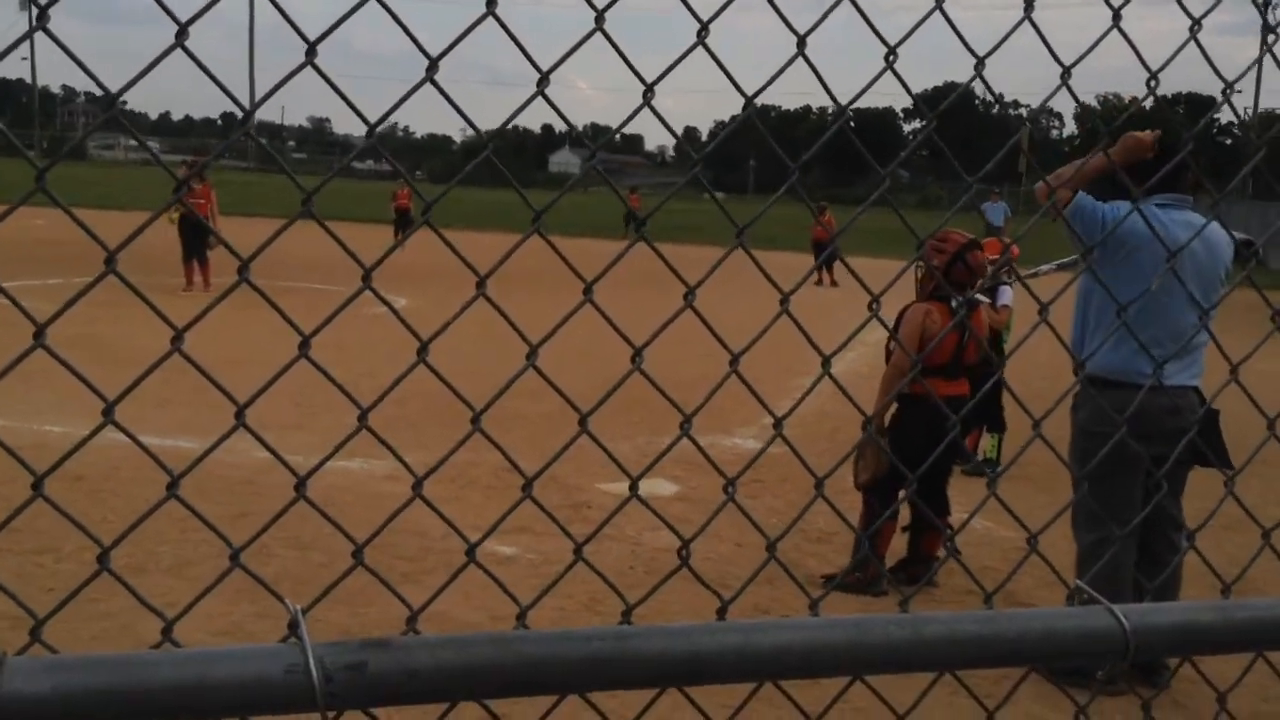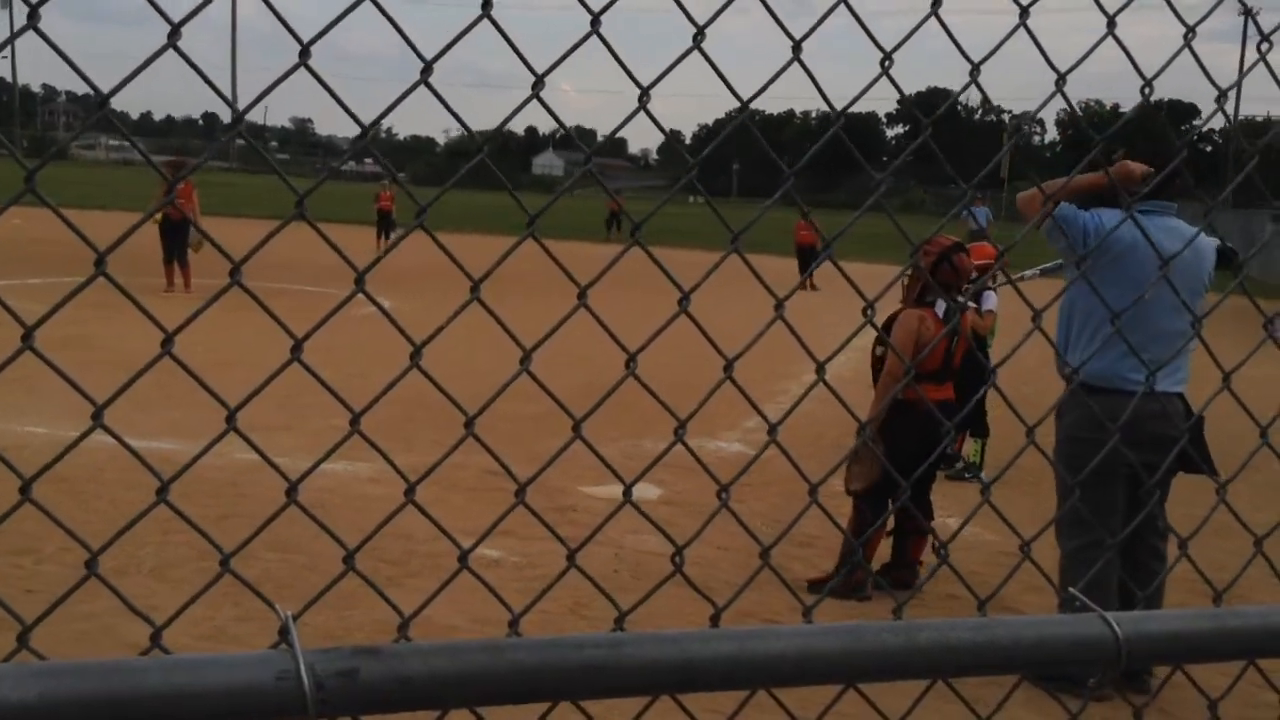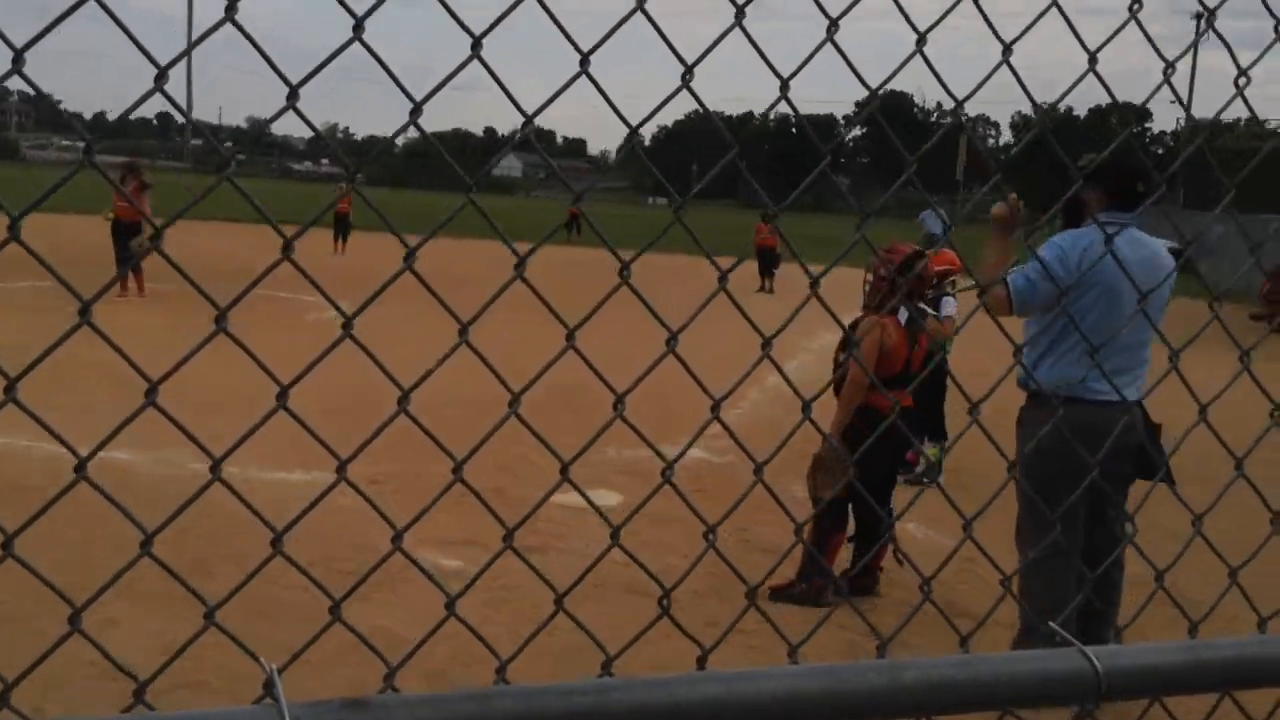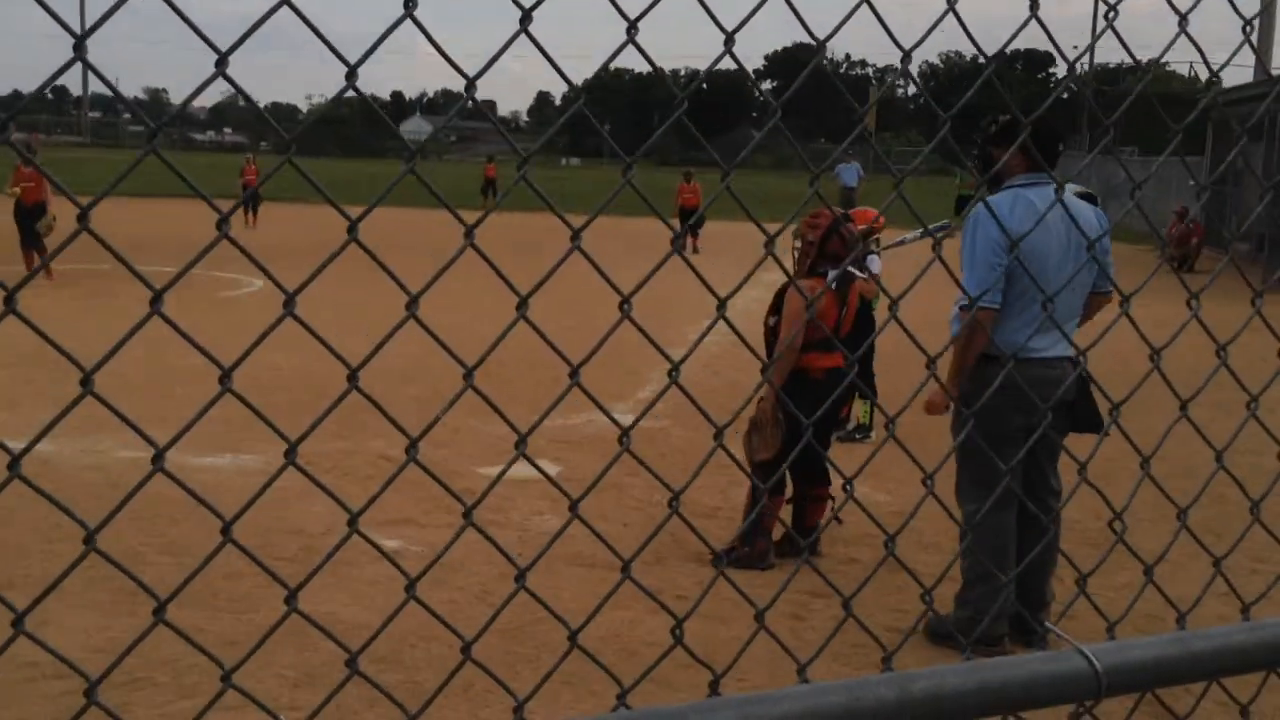
dt=0.4s
person 1, frame 1
left shoulder: (1119, 224)
right shoulder: (1218, 239)
left elbow: (1047, 190)
left wrist: (1113, 156)
left hip: (1114, 401)
right hip: (1181, 404)
left knee: (1105, 532)
right knee: (1162, 530)
left ankle: (1103, 659)
right ankle: (1151, 655)
person 1, frame 2
left shoulder: (1104, 229)
right shoulder: (1203, 247)
left elbow: (1028, 202)
left wrist: (1103, 178)
left hip: (1099, 405)
right hip: (1166, 408)
left knee: (1089, 536)
right knee: (1146, 535)
left ankle: (1086, 664)
right ankle: (1134, 660)
person 1, frame 3
left shoulder: (1071, 247)
right shoulder: (1162, 259)
left elbow: (998, 302)
left wrist: (999, 232)
left hip: (1062, 416)
right hip: (1123, 419)
left knee: (1048, 544)
right knee: (1105, 543)
person 1, frame 4
left shoulder: (994, 212)
right shoulder: (1090, 216)
left elbow: (980, 314)
right elbow: (1099, 299)
left wrist: (949, 385)
left hip: (1000, 376)
right hip: (1059, 376)
left knee: (988, 500)
right knee: (1042, 497)
left ankle: (983, 624)
right ankle: (1030, 616)
person 2, frame 1
left shoulder: (921, 312)
right shoulder: (976, 314)
left elbow: (899, 368)
right elbow: (976, 360)
left wrist: (877, 415)
left hip: (920, 409)
right hip: (956, 408)
left knee: (882, 486)
right knee: (932, 487)
left ankle: (867, 570)
right ankle: (920, 563)
person 2, frame 2
left shoulder: (912, 317)
right shoulder: (959, 316)
left elbow: (893, 373)
left wrist: (871, 422)
left hip: (909, 413)
right hip: (941, 412)
left knee: (872, 491)
right knee: (916, 491)
left ankle: (853, 574)
right ankle: (904, 568)
person 2, frame 3
left shoulder: (876, 324)
right shoulder: (918, 324)
left elbow: (857, 382)
left wrist: (835, 432)
left hip: (869, 420)
right hip: (899, 421)
left knee: (831, 497)
right knee: (876, 500)
left ankle: (813, 582)
right ankle: (865, 575)
person 2, frame 4
left shoulder: (804, 287)
right shoulder: (850, 286)
left elbow: (789, 344)
left wrist: (769, 394)
left hip: (803, 383)
right hip: (834, 380)
left knee: (770, 461)
right knee: (812, 460)
left ankle: (755, 544)
right ankle: (806, 535)
person 3, frame 1
left shoulder: (1003, 289)
right shoulder: (985, 287)
left elbow: (1000, 322)
left wrist: (980, 302)
left hip: (992, 355)
left knee: (991, 406)
right knee: (972, 403)
left ankle: (992, 461)
right ankle: (970, 451)
person 3, frame 2
left shoulder: (987, 295)
right shoulder: (969, 292)
left elbow: (985, 327)
left hip: (977, 360)
right hip: (961, 357)
left knee: (975, 411)
right knee: (957, 406)
left ankle: (976, 466)
right ankle: (954, 455)
person 3, frame 3
left shoulder: (947, 301)
right shoulder: (928, 298)
left elbow: (945, 334)
left hip: (935, 365)
left knee: (933, 415)
right knee: (916, 411)
left ankle: (934, 470)
right ankle: (913, 459)
person 3, frame 4
left shoulder: (871, 259)
right shoulder: (853, 256)
left elbow: (871, 291)
left wrist: (850, 273)
left hip: (862, 322)
left knee: (862, 372)
left ankle: (865, 426)
right ankle: (844, 416)
